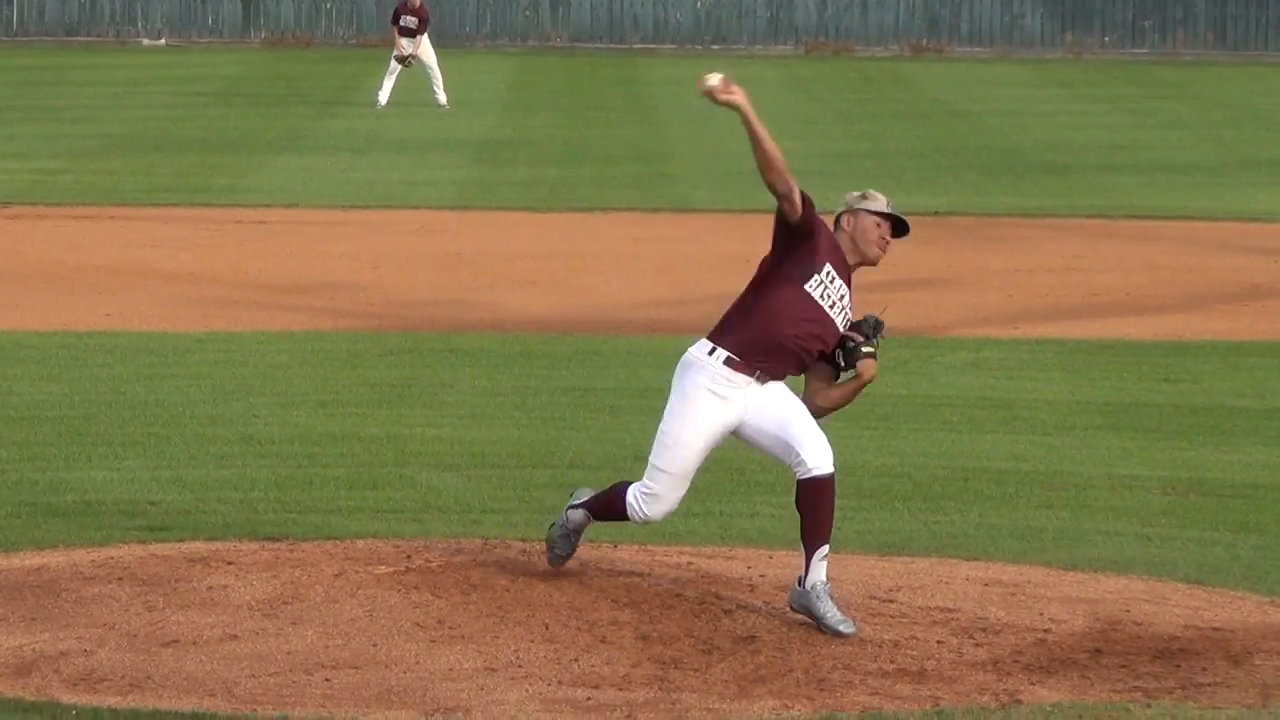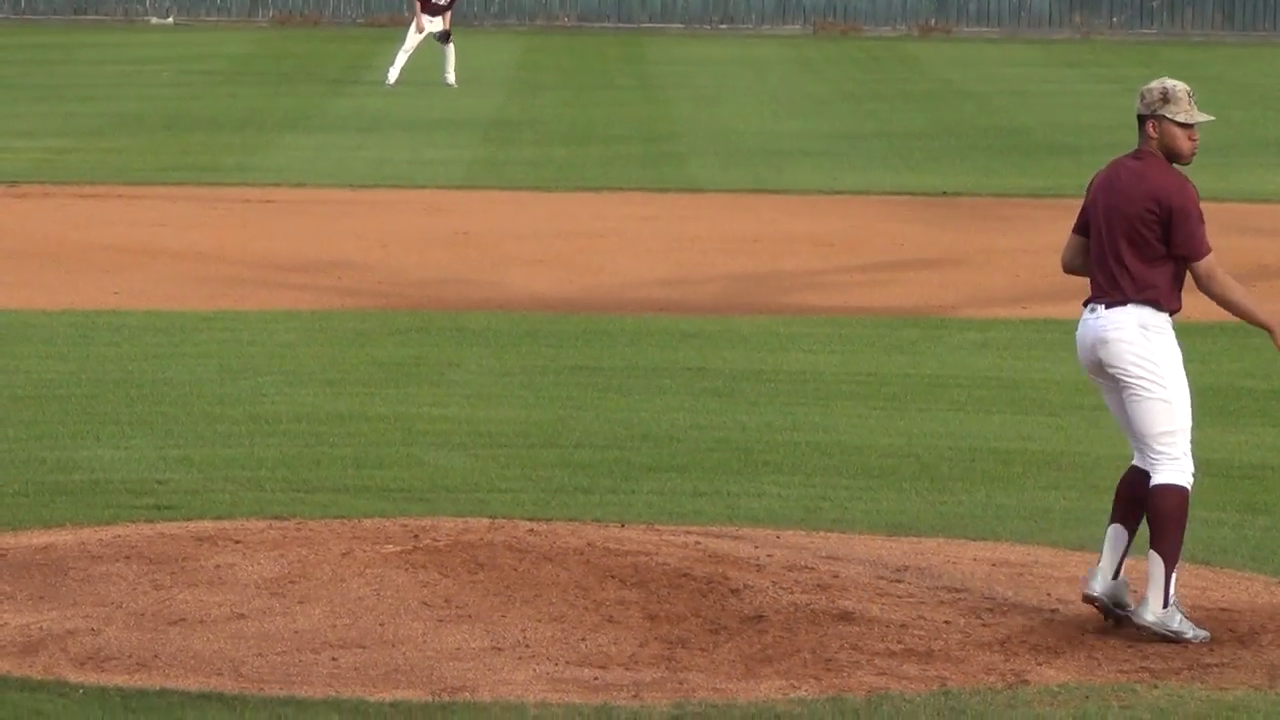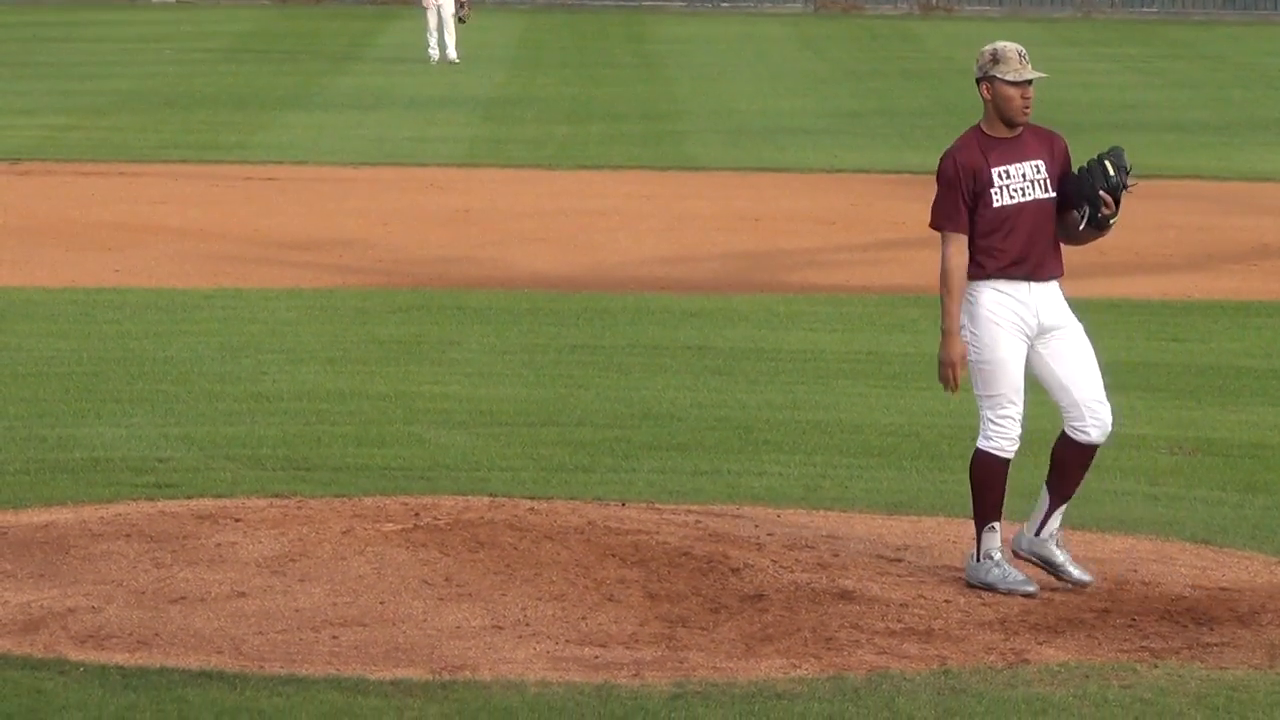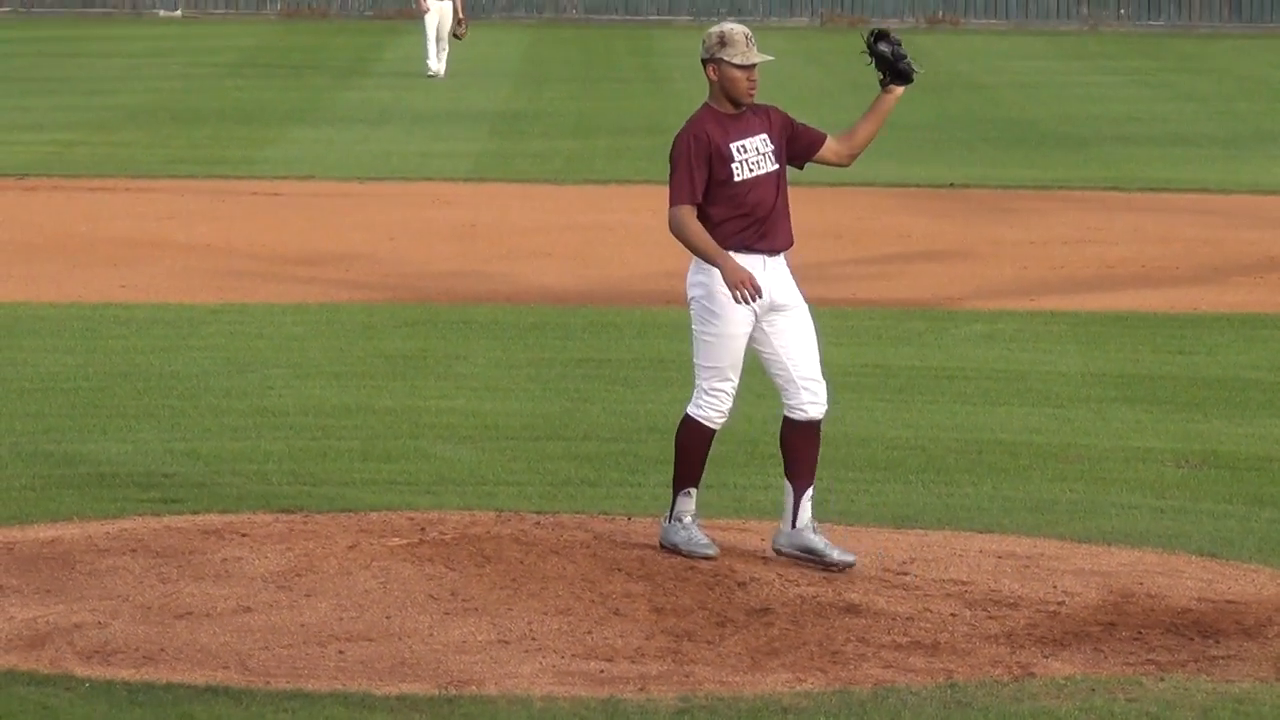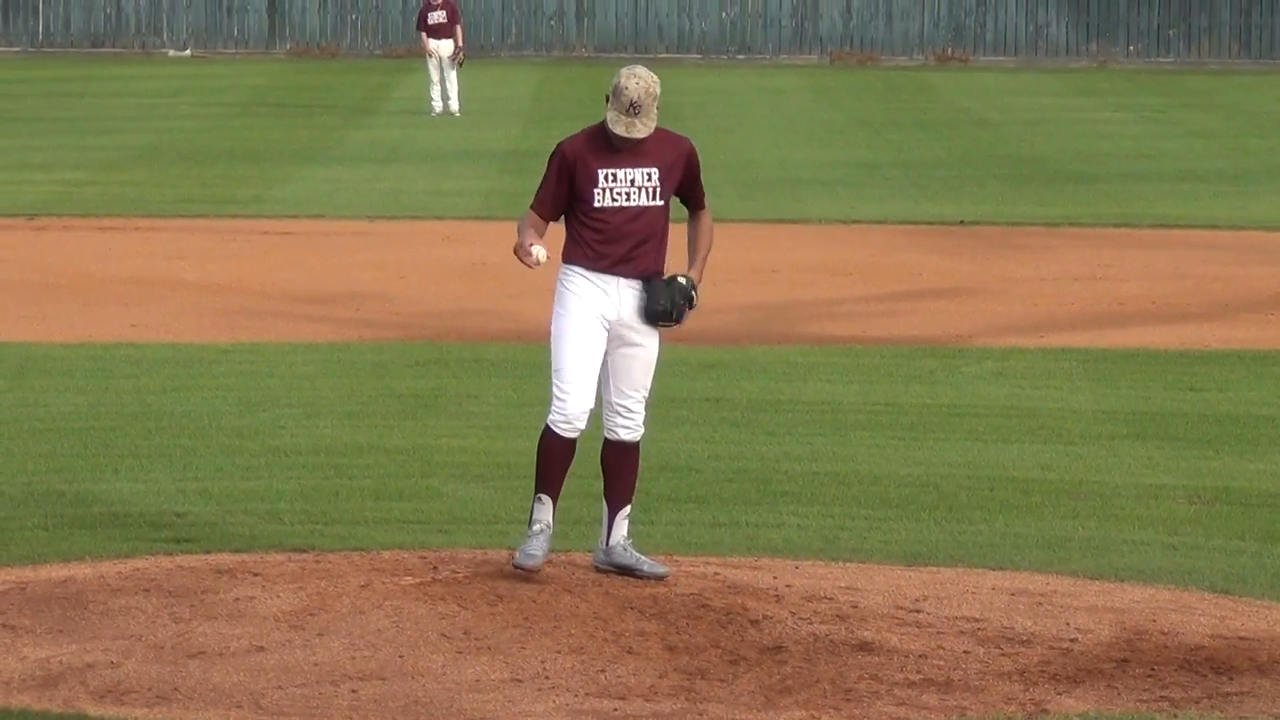
dt=1s
person 1, frame 1
left shoulder: (842, 323)
right shoulder: (811, 238)
left elbow: (818, 401)
right elbow: (783, 184)
left wrist: (863, 374)
right wrist: (746, 111)
left hip: (762, 395)
right hip: (713, 377)
left knee: (817, 461)
right knee: (653, 503)
left ankle: (813, 587)
right ankle: (581, 513)
person 1, frame 2
left shoulder: (1106, 177)
right shoulder: (1172, 188)
left elbow: (1071, 260)
right elbow: (1211, 278)
left hip: (1095, 329)
right hip: (1139, 333)
left knee: (1149, 459)
right knee: (1173, 466)
left ankle: (1106, 579)
right ankle: (1158, 604)
person 1, frame 3
left shoulder: (1050, 145)
right shoulder: (961, 159)
left elbow: (1069, 232)
right elbow: (952, 250)
left wrist: (1101, 219)
right wrist: (950, 337)
left hip: (1049, 299)
right hip: (994, 302)
left knee: (1093, 418)
right knee: (1001, 431)
left ankle: (1040, 534)
right ankle: (987, 556)
person 1, frame 4
left shoulder: (771, 122)
right shoulder: (696, 134)
left elbow: (844, 151)
right elbow: (680, 218)
left wrist: (891, 94)
right wrist: (725, 265)
left hip: (776, 278)
right hip: (724, 279)
left knee: (808, 398)
right knee: (713, 401)
left ankle: (798, 526)
right ankle: (680, 518)
person 1, frame 5
left shoulder: (677, 151)
right shoulder: (574, 151)
left elbow: (699, 211)
right elbow: (539, 214)
left wrist: (694, 271)
right wrist: (527, 239)
left hip: (641, 298)
right hip: (584, 289)
left knee: (628, 421)
right knee: (571, 408)
left ankle: (615, 542)
right ankle: (540, 524)
